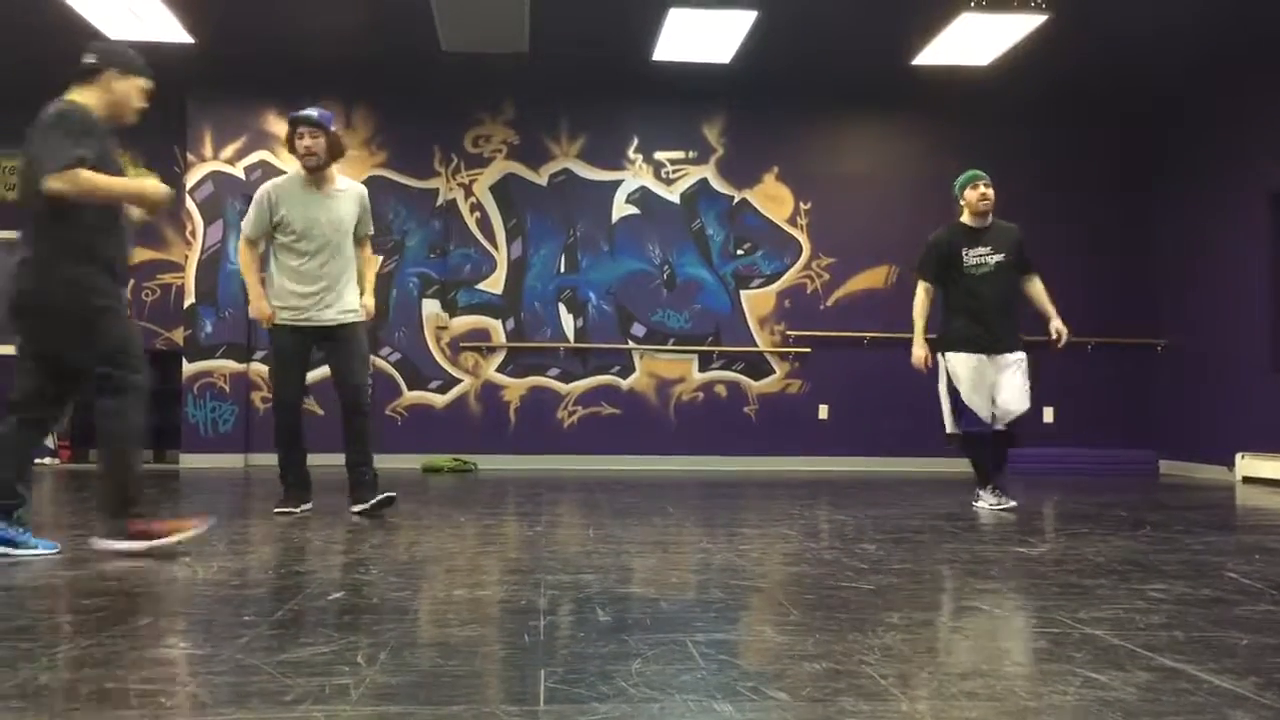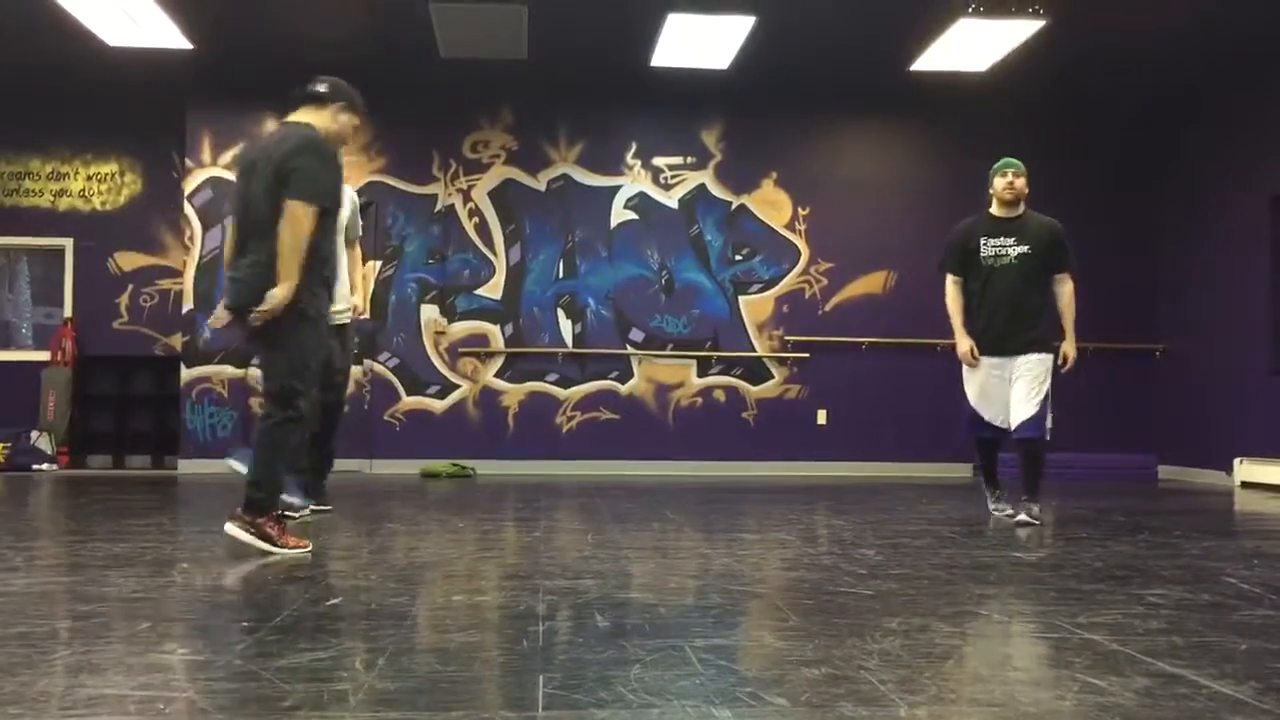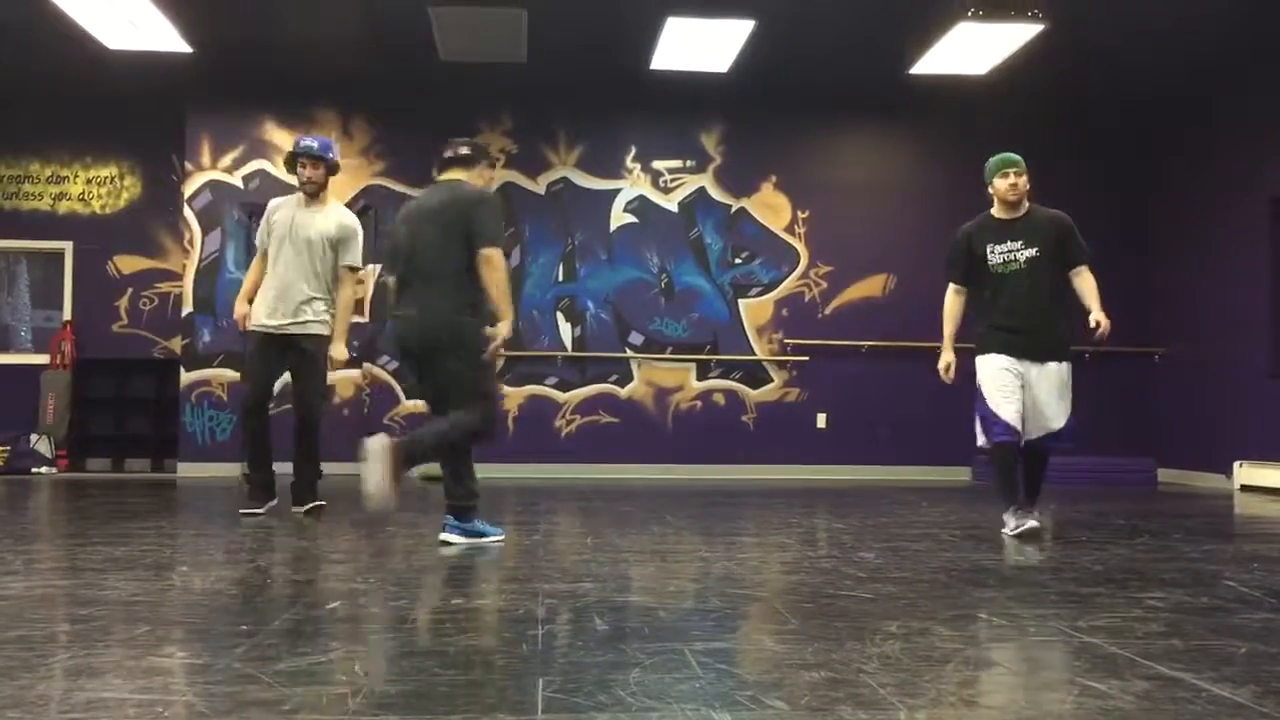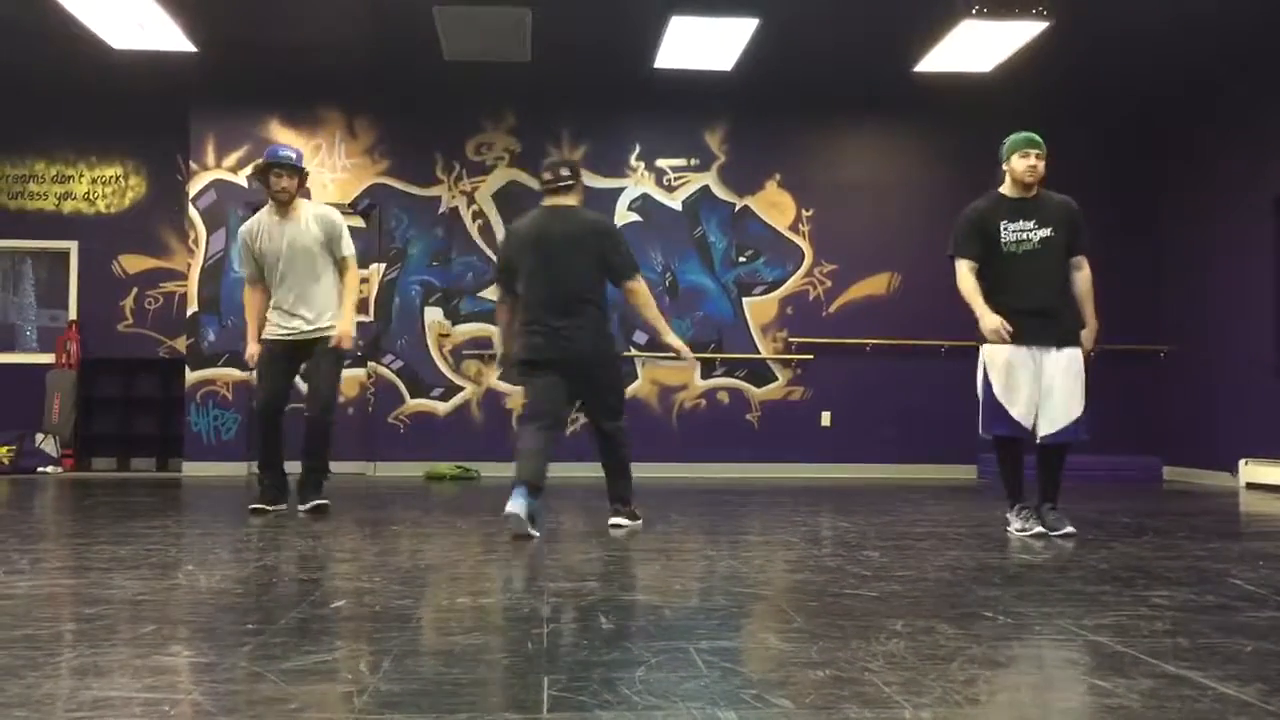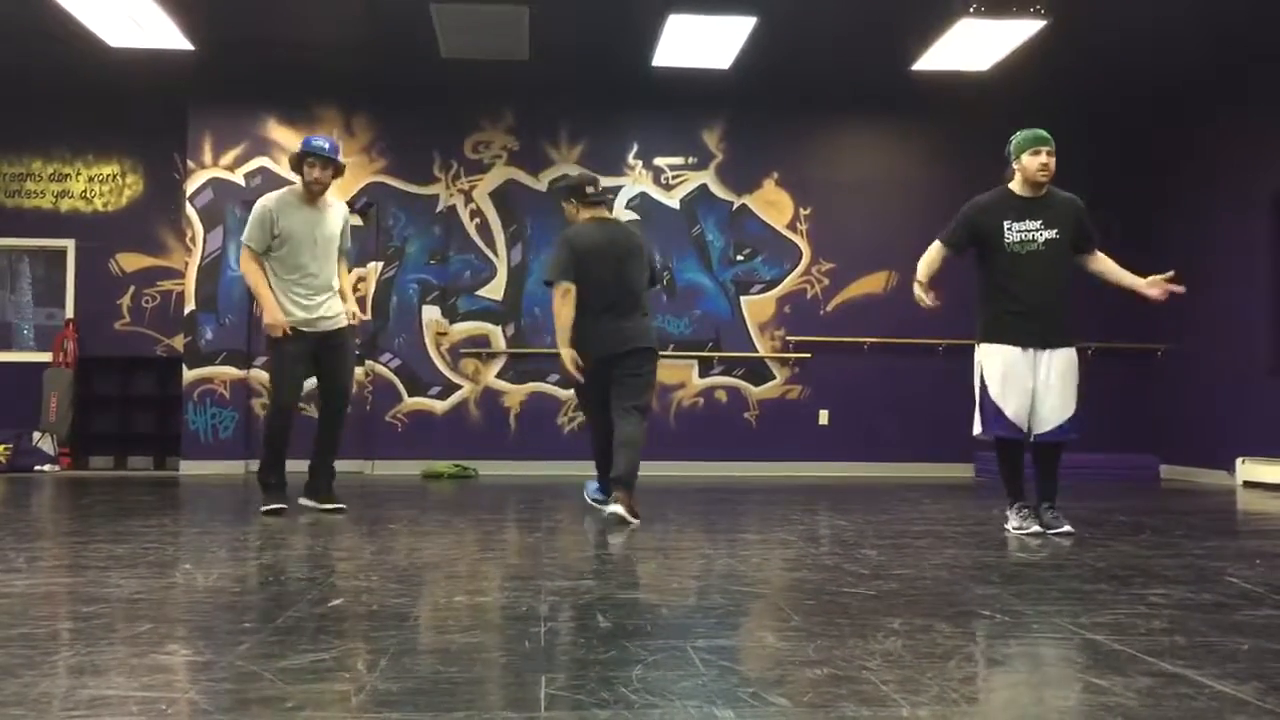
dt=0.5s
person 1, frame 1
left shoulder: (85, 124)
right shoulder: (69, 118)
right elbow: (61, 180)
left wrist: (133, 198)
right wrist: (135, 189)
left hip: (67, 285)
right hip: (75, 283)
right knee: (124, 385)
right ankle: (124, 520)
person 1, frame 2
left shoulder: (258, 148)
right shoulder: (314, 146)
left elbow: (238, 224)
right elbow: (299, 214)
left wrist: (234, 290)
right wrist: (287, 285)
left hip: (250, 290)
right hip: (288, 298)
left knee: (291, 395)
right knee: (288, 403)
left ankle: (260, 463)
right ankle: (257, 515)
person 1, frame 3
left shoulder: (411, 210)
right shoulder: (479, 199)
left elbow: (396, 276)
right elbow: (489, 257)
right wrist: (505, 318)
left hip: (411, 329)
right hip: (453, 327)
left knee: (451, 416)
right knee: (478, 415)
left ankle: (461, 518)
right ankle: (393, 452)
person 1, frame 4
left shoulder: (517, 232)
right shoulder: (599, 228)
left elbow: (506, 297)
right elbow: (632, 285)
left wrist: (507, 343)
right wrist: (665, 333)
left hip: (538, 348)
right hip: (591, 346)
left knee: (537, 425)
right knee: (609, 425)
left ankle: (523, 495)
right ankle: (621, 506)
person 1, frame 5
left shoulder: (571, 239)
right shoulder: (635, 240)
left elbow: (565, 292)
right elbow: (649, 283)
left wrist: (564, 345)
left hip: (591, 345)
right hip: (637, 341)
left knee: (599, 418)
right knee: (631, 417)
left ankle: (605, 488)
right ankle: (620, 493)
person 2, frame 1
left shoulder: (1011, 235)
right shoulder: (943, 240)
left elbow: (1029, 279)
right elbow: (924, 291)
left wrist: (1053, 316)
right wrist: (919, 340)
left hip: (1008, 344)
right hip: (962, 344)
left knee: (1015, 414)
right knee: (974, 417)
left ankle: (994, 472)
right ankle: (986, 488)
person 2, frame 2
left shoulder: (1047, 230)
right shoulder: (967, 231)
left elbow: (1063, 283)
right elbow: (953, 284)
left wrist: (1069, 336)
right wrist: (960, 334)
left hip: (1032, 345)
right hip: (983, 345)
left knee: (1030, 423)
right knee: (987, 422)
left ankle: (1030, 501)
right ankle: (992, 488)
person 2, frame 3
left shoulder: (1056, 224)
right shoulder: (972, 234)
left elbow: (1080, 273)
right elbow: (956, 292)
left wrist: (1095, 310)
right wrist: (947, 347)
left hip: (1049, 349)
right hip: (997, 349)
left knee: (1042, 432)
right knee: (1002, 429)
left ankle: (1030, 503)
right ankle: (1013, 510)
person 2, frame 4
left shoulder: (1064, 210)
right shoulder: (980, 213)
left elbow: (1079, 268)
right elbow: (965, 271)
left wrist: (1089, 322)
right wrist: (983, 313)
left hip: (1061, 337)
right hip: (1008, 338)
left knee: (1061, 427)
right knee: (1009, 425)
left ankle: (1048, 507)
right ankle: (1017, 508)
person 2, frame 5
left shoulder: (1069, 208)
right shoulder: (985, 208)
left elbow: (1092, 257)
right elbow: (943, 247)
left wrist: (1141, 284)
right wrist: (922, 277)
left hip: (1057, 340)
right hip: (1003, 339)
left knee: (1052, 425)
right knee: (1007, 424)
left ankle: (1049, 505)
right ankle: (1017, 506)
person 3, frame 1
left shoulder: (356, 194)
right shoulder: (273, 193)
right elbow: (248, 246)
left wrist: (368, 292)
right wrist: (256, 296)
left hip: (343, 314)
right hip: (288, 317)
left knee: (356, 394)
right knee: (287, 403)
left ankle: (363, 487)
right ankle: (296, 489)
person 3, frame 2
left shoulder: (346, 197)
left wrist: (358, 292)
left hip: (336, 317)
left knee: (332, 402)
left ankle: (312, 483)
right ankle: (292, 490)
person 3, frame 3
left shoulder: (345, 222)
right shoulder: (276, 208)
left elbow: (347, 284)
left wrist: (340, 340)
right wrist: (243, 300)
left hip: (312, 330)
right hip: (264, 325)
left knee: (308, 411)
right knee: (254, 403)
left ankle: (306, 491)
right ankle: (260, 489)
person 3, frame 4
left shoulder: (326, 217)
right shoulder: (251, 230)
left elbow: (350, 269)
right elbow: (255, 287)
left wrist: (346, 318)
right wrist: (253, 338)
left hip: (326, 331)
right hip: (279, 333)
left knee: (320, 407)
right knee: (266, 407)
left ankle: (312, 488)
right ankle: (272, 487)
person 3, frame 5
left shoulder: (339, 212)
right shoulder: (271, 206)
right elbow: (249, 258)
left wrist: (349, 300)
right wrist: (269, 304)
left hip: (335, 324)
right hip: (289, 325)
left knee: (336, 403)
right knee: (283, 403)
left ankle: (319, 487)
right ankle: (273, 488)
